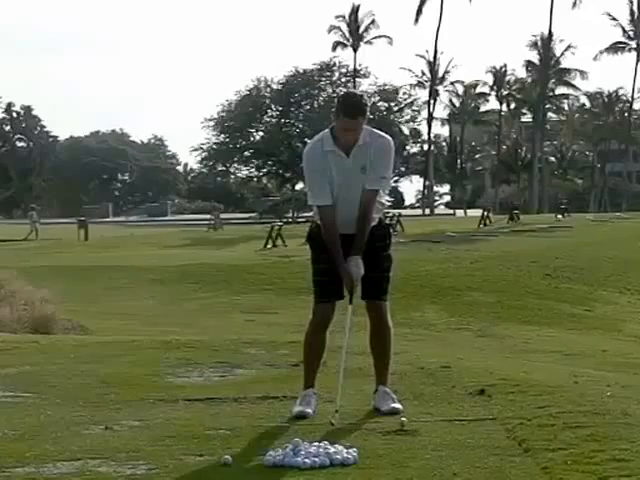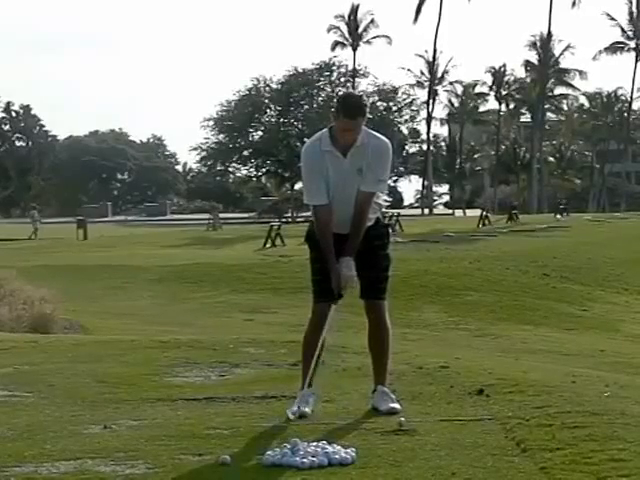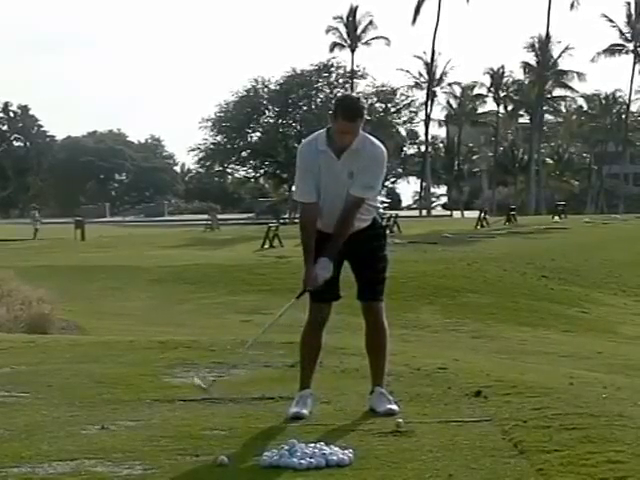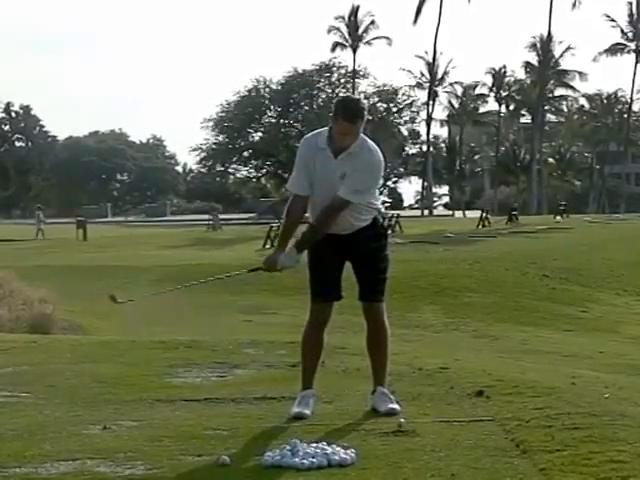
dt=1s
person 1, frame 1
left shoulder: (382, 145)
right shoulder: (314, 152)
left elbow: (368, 204)
right elbow: (326, 214)
left wrist: (357, 257)
right wrist: (342, 265)
left hip: (371, 232)
right hip: (328, 235)
left knee: (379, 310)
right knee: (322, 313)
left ankle: (383, 389)
right ankle: (308, 391)
person 1, frame 2
left shoulder: (380, 147)
right shoulder: (312, 151)
left elbow: (363, 206)
right elbow: (321, 212)
left wrist: (350, 257)
right wrist: (332, 265)
left hip: (369, 232)
right hip: (327, 234)
left knee: (377, 310)
right knee: (320, 312)
left ankle: (381, 389)
right ankle: (306, 390)
person 1, frame 3
left shoulder: (375, 152)
right shoulder: (308, 150)
left elbow: (351, 209)
right elbow: (308, 210)
left wrist: (329, 259)
right wrist: (309, 263)
left hip: (364, 234)
right hip: (323, 234)
left knee: (374, 311)
right knee: (317, 315)
left ankle: (378, 390)
right ankle: (304, 392)
person 1, frame 4
left shoulder: (371, 157)
right shoulder: (309, 145)
left elbow: (334, 209)
right elbow: (299, 201)
left wrist: (297, 250)
right wrist: (280, 248)
left hip: (365, 234)
right hip: (324, 236)
left knee: (375, 312)
right knee: (318, 315)
left ankle: (380, 390)
right ankle: (306, 392)
